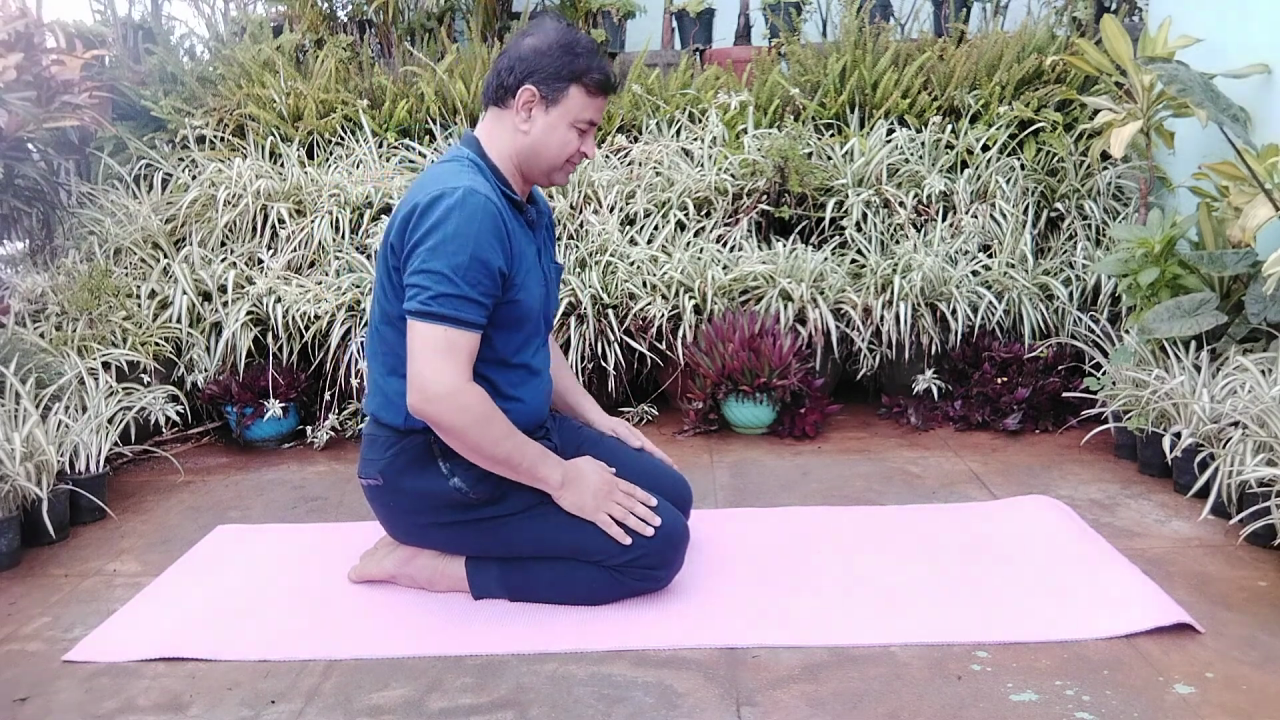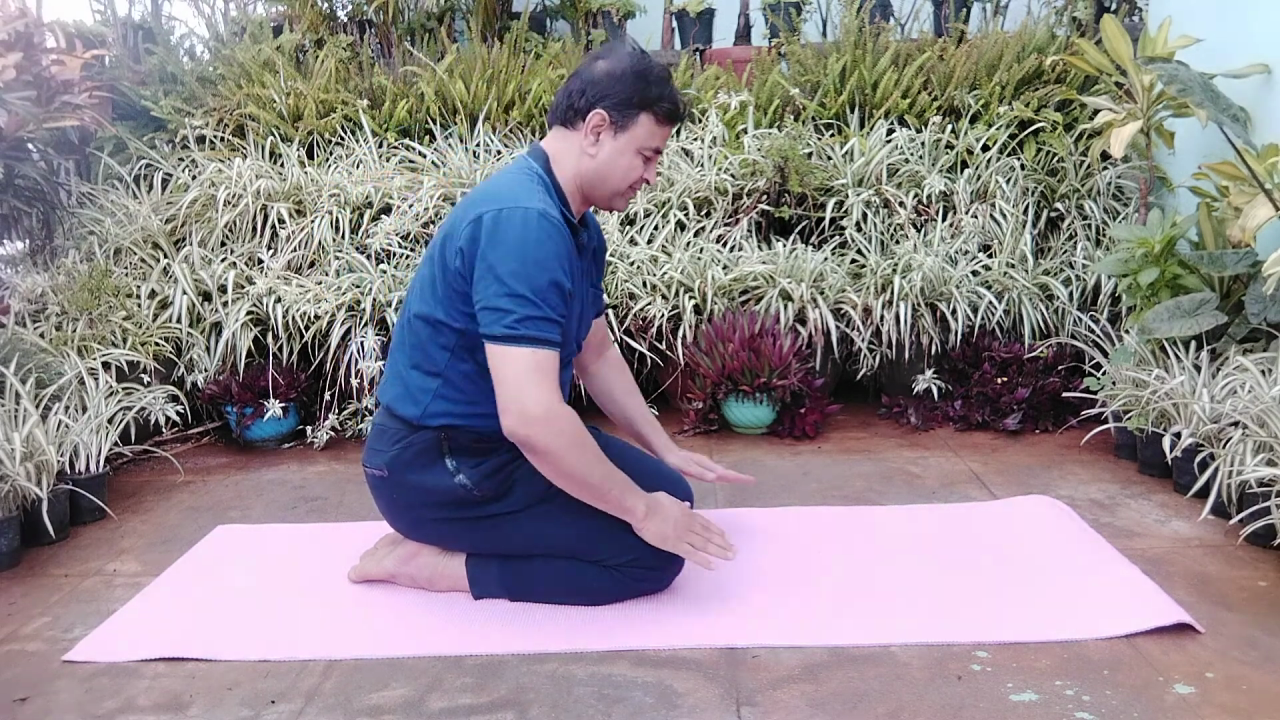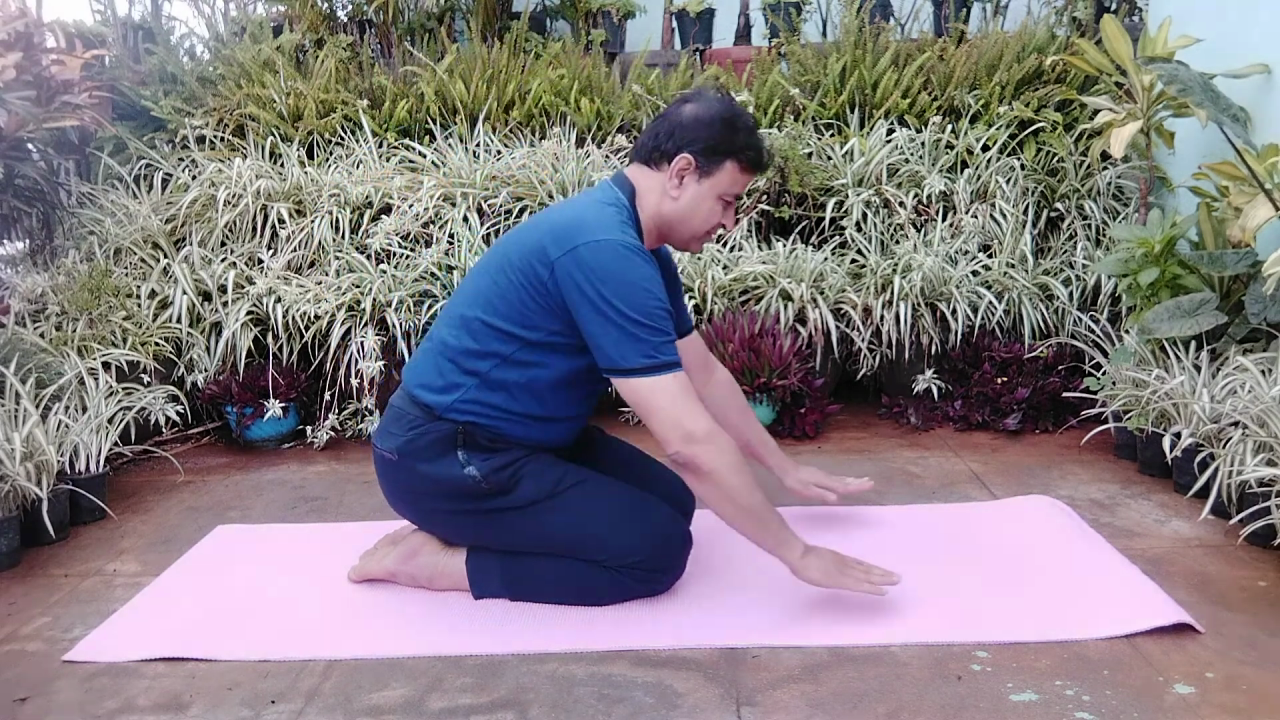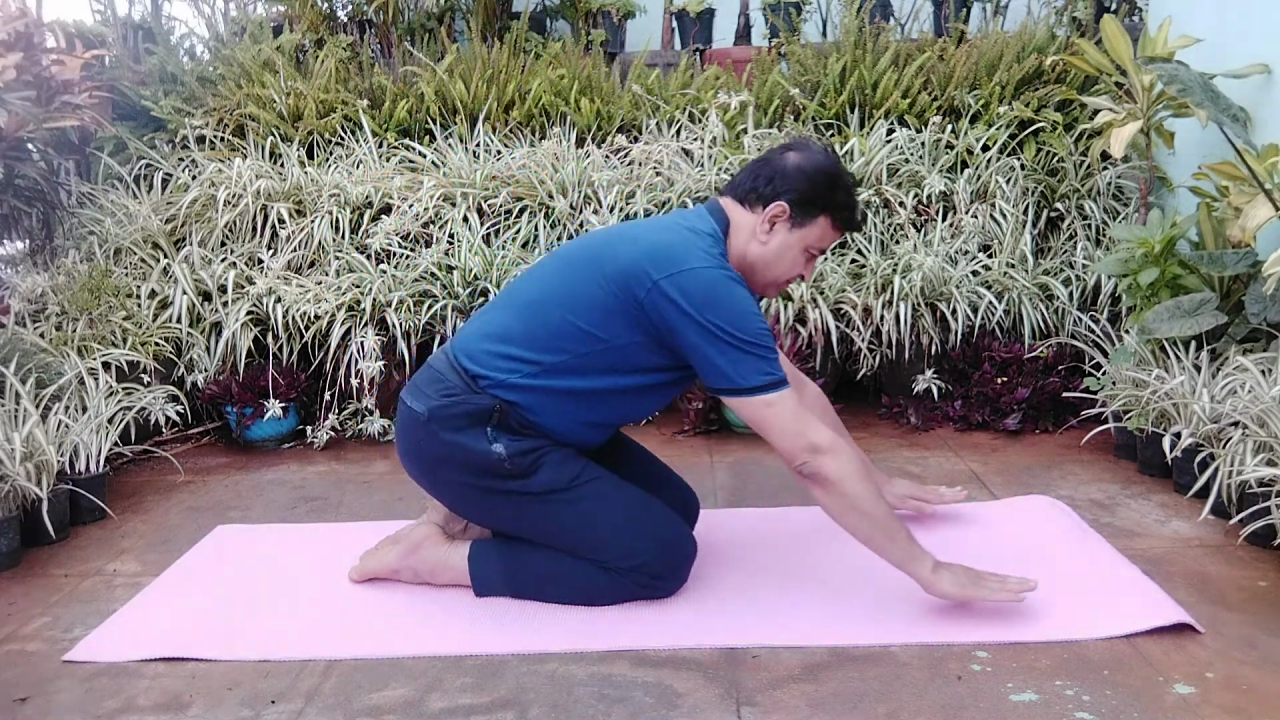
dt=0.2s
person 1, frame 1
left shoulder: (527, 203)
right shoulder: (464, 206)
right elbow: (436, 393)
left wrist: (595, 418)
right wrist: (559, 478)
right hip: (435, 466)
left knee: (669, 497)
right knee: (654, 544)
left ankle: (453, 541)
right ankle: (427, 560)
person 1, frame 2
left shoulder: (576, 222)
right shoulder: (524, 221)
left elbow: (596, 351)
right elbow: (530, 416)
left wrist: (665, 449)
right wrist: (642, 512)
left hip: (501, 442)
right hip: (441, 464)
left knee: (671, 497)
right knee: (656, 550)
left ankle: (454, 539)
right ankle: (432, 560)
person 1, frame 3
left shoulder: (639, 245)
right shoulder: (607, 252)
left elbow: (703, 372)
right elbow: (689, 442)
left wrist: (786, 468)
right wrist: (798, 553)
left hip: (506, 439)
right hip: (445, 458)
left knee: (664, 503)
right knee: (656, 546)
left ankle: (483, 530)
right ankle: (441, 557)
person 1, frame 4
left shoulder: (703, 251)
right shoulder: (699, 279)
left elbow: (796, 392)
right elbow: (813, 454)
left wrist: (880, 486)
right wrist: (929, 569)
left hip: (508, 421)
right hip: (466, 432)
left knee: (676, 508)
right knee: (662, 554)
left ankle: (475, 514)
right ankle: (444, 555)
